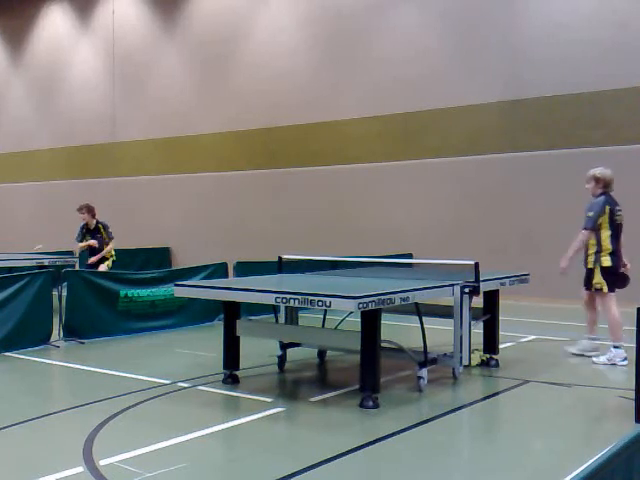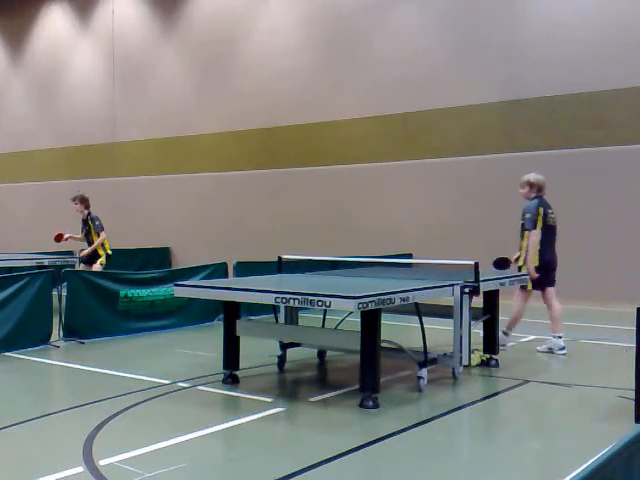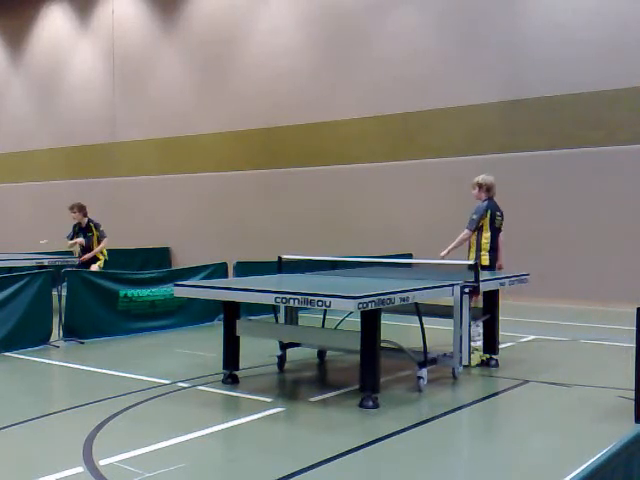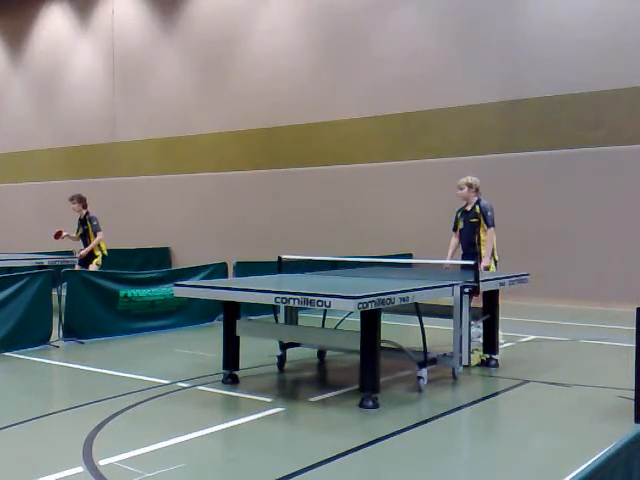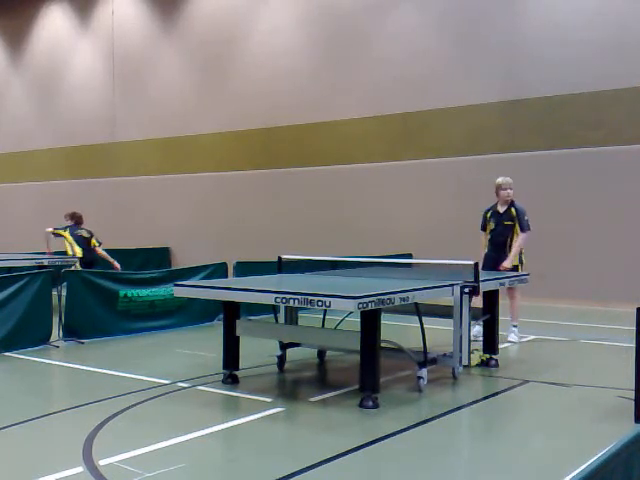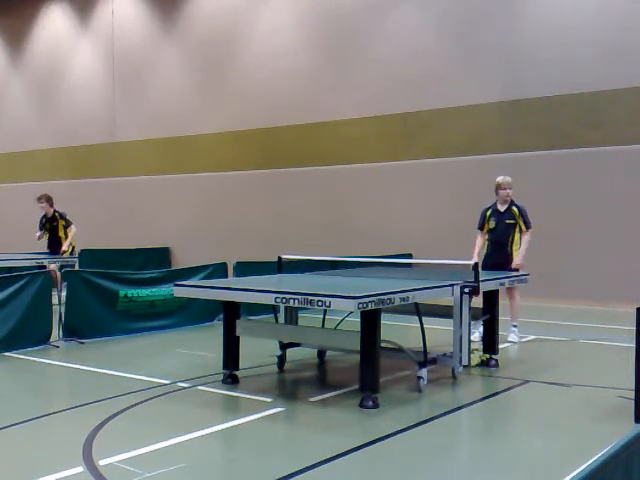
dt=0.7s
person 1, frame 1
left shoulder: (598, 203)
right shoulder: (613, 203)
left elbow: (585, 235)
right elbow: (615, 234)
left wrist: (566, 258)
right wrist: (622, 259)
left hip: (602, 261)
right hip: (612, 260)
left knee: (607, 303)
right knee: (589, 300)
left ankle: (618, 351)
right ankle: (590, 342)
person 1, frame 2
left shoulder: (531, 206)
right shoulder: (547, 207)
left elbow: (532, 236)
left wrist: (529, 263)
right wrist: (520, 254)
left hip: (535, 260)
right hip: (549, 259)
left knee: (521, 298)
right knee: (550, 298)
left ankle: (504, 336)
right ankle: (558, 341)
person 1, frame 3
left shoulder: (482, 208)
right shoulder: (497, 209)
left elbow: (467, 233)
right elbow: (498, 236)
left wrist: (447, 251)
right wrist: (499, 259)
left hip: (481, 258)
right hip: (490, 258)
left knee: (487, 298)
right knee: (474, 294)
left ankle: (490, 339)
right ankle: (477, 331)
person 1, frame 4
left shoulder: (484, 207)
right shoulder: (460, 212)
left elbow: (490, 232)
right elbow: (456, 237)
left wrist: (487, 257)
right wrist: (448, 258)
left hip: (484, 258)
right hip: (468, 258)
right ankle: (476, 328)
person 1, frame 5
left shoulder: (518, 211)
right shoulder: (489, 212)
left elbow: (523, 236)
left wrist: (510, 258)
right wrist: (485, 256)
left hip: (511, 259)
right hip: (492, 258)
left knee: (512, 291)
left ankle: (514, 328)
right ankle: (481, 325)
person 1, frame 6
left shoulder: (519, 210)
right shoulder: (487, 211)
left elbow: (526, 234)
right elbow: (481, 235)
left wrist: (520, 256)
right wrist: (475, 256)
left hip: (511, 259)
right hip: (490, 258)
left knee: (512, 290)
left ankle: (514, 328)
right ankle: (480, 326)
